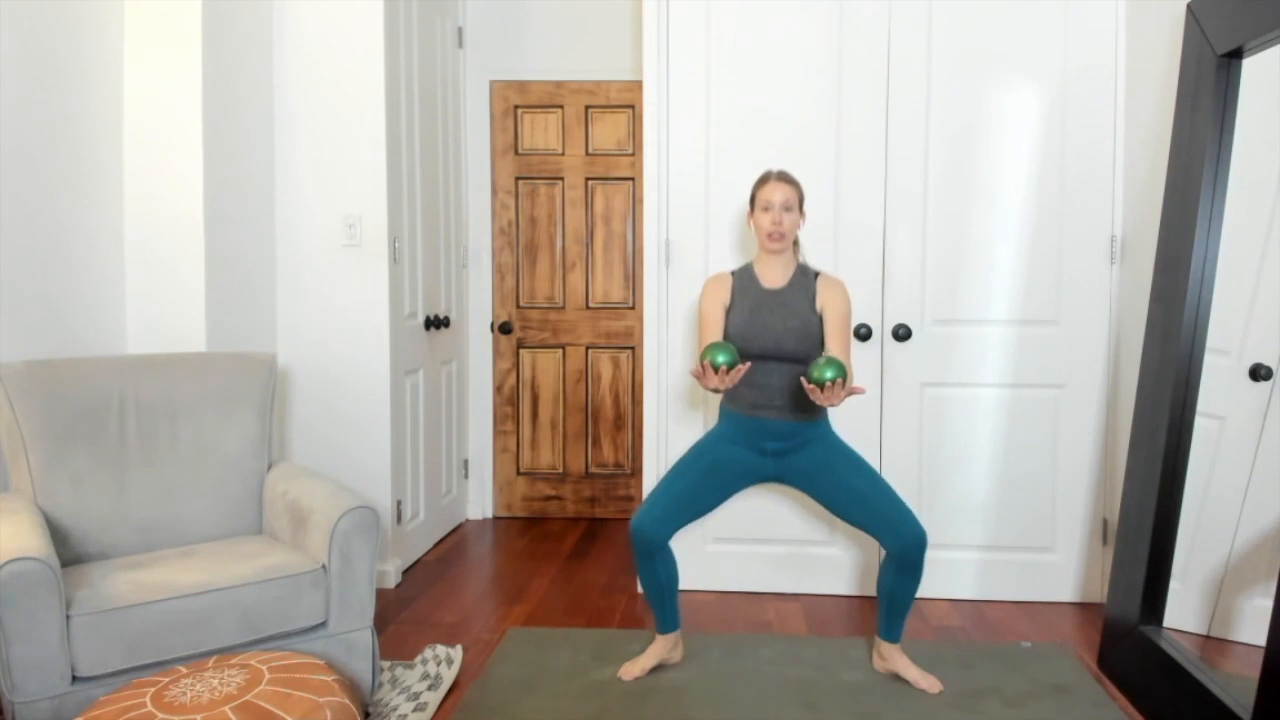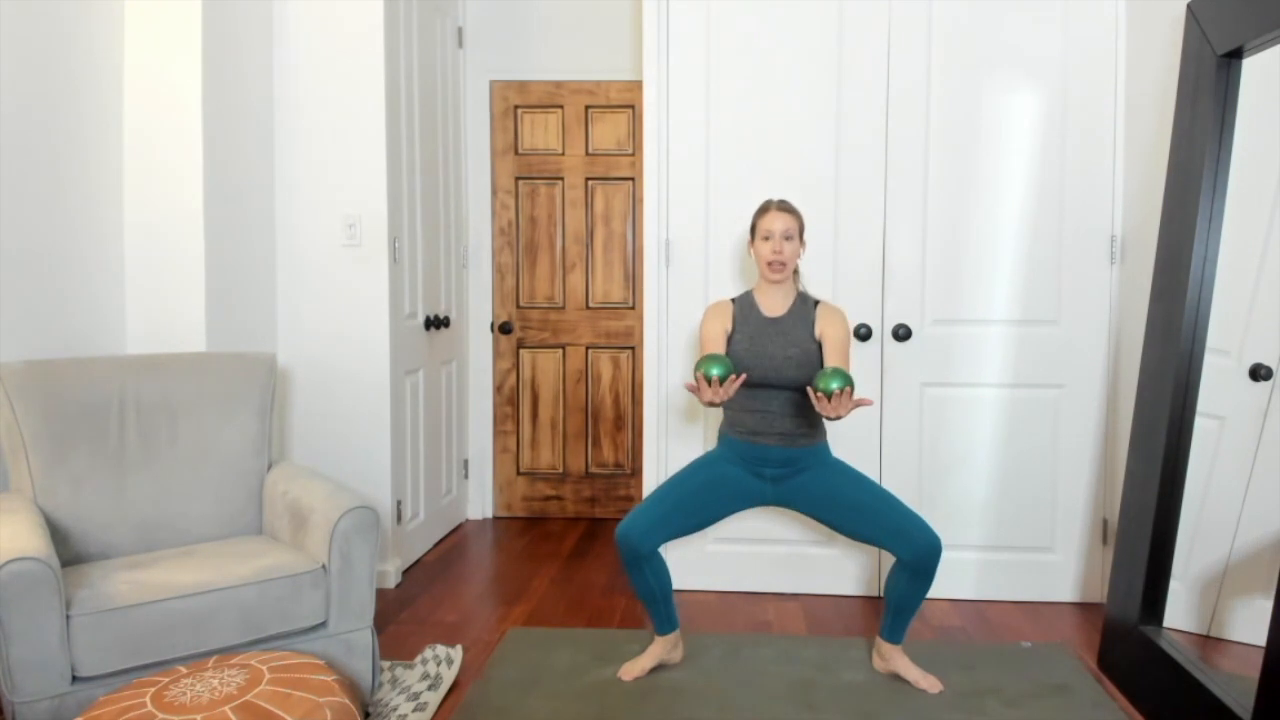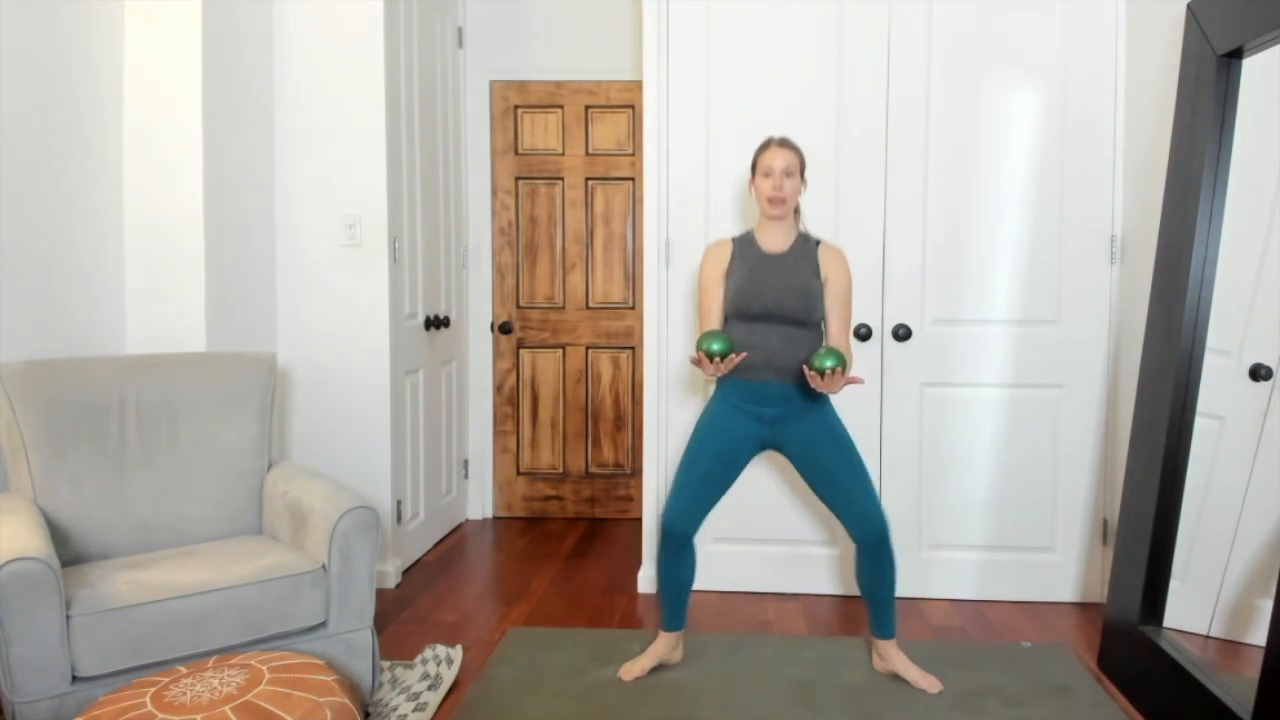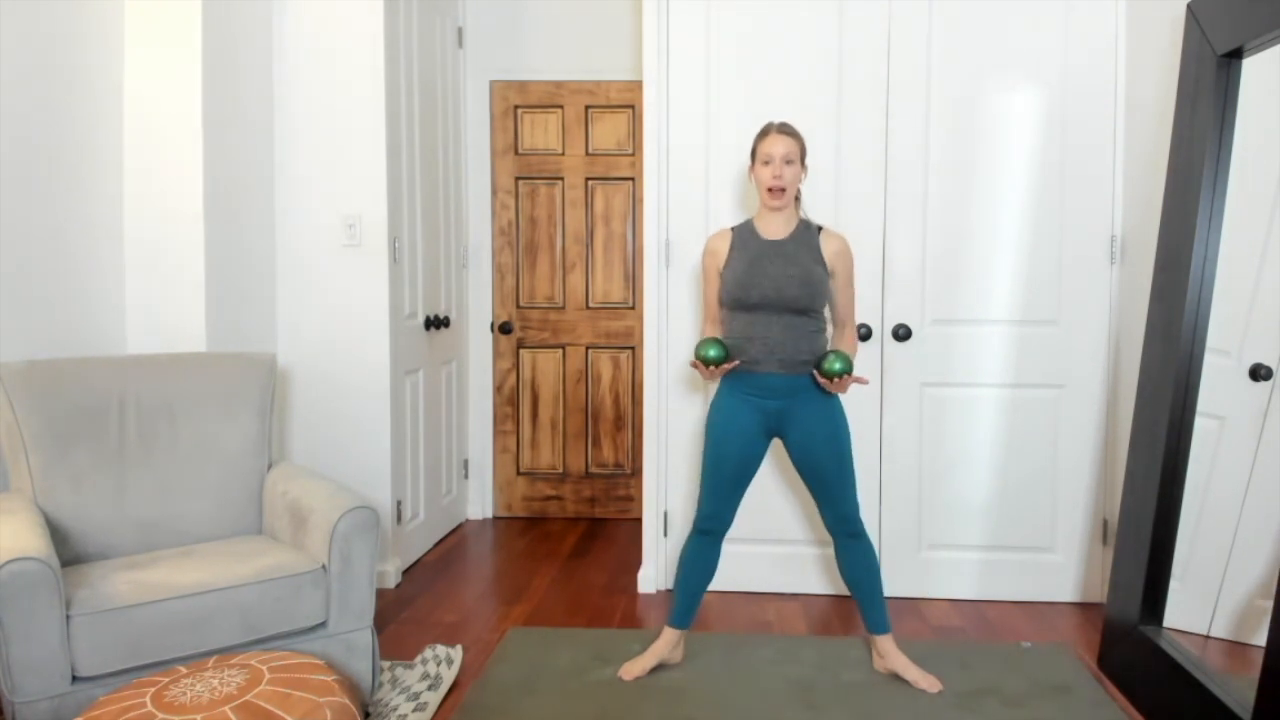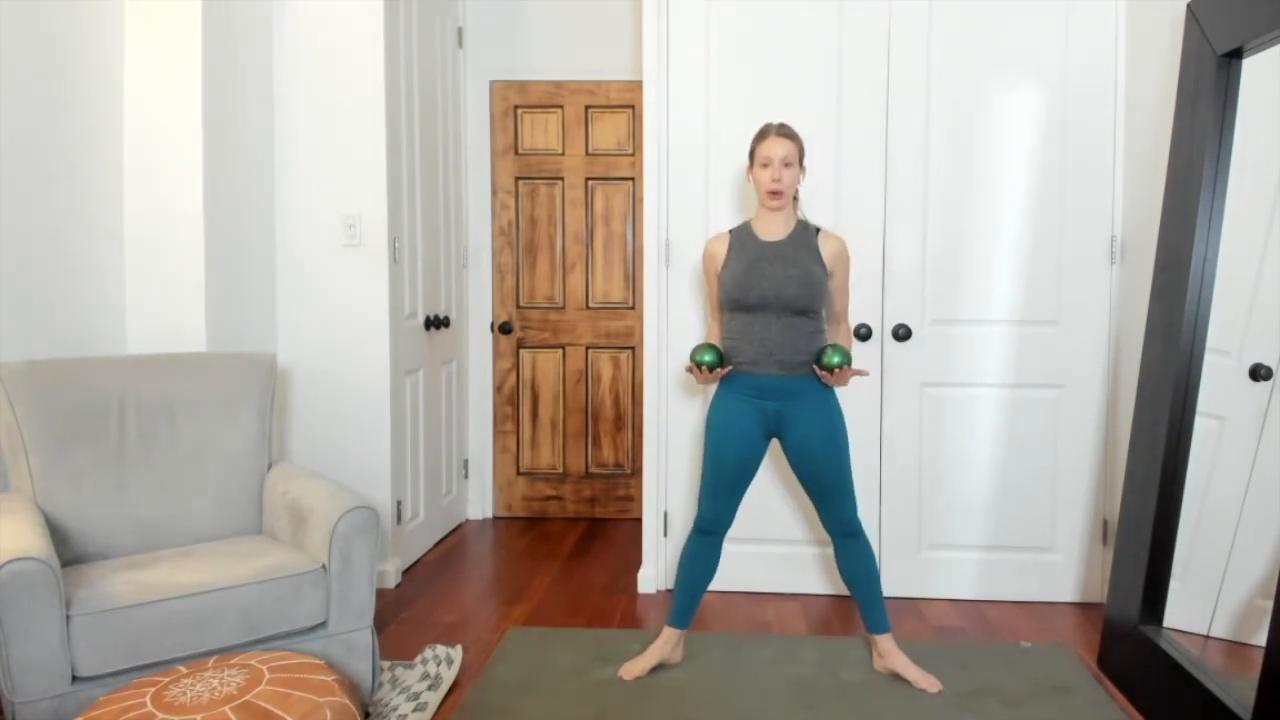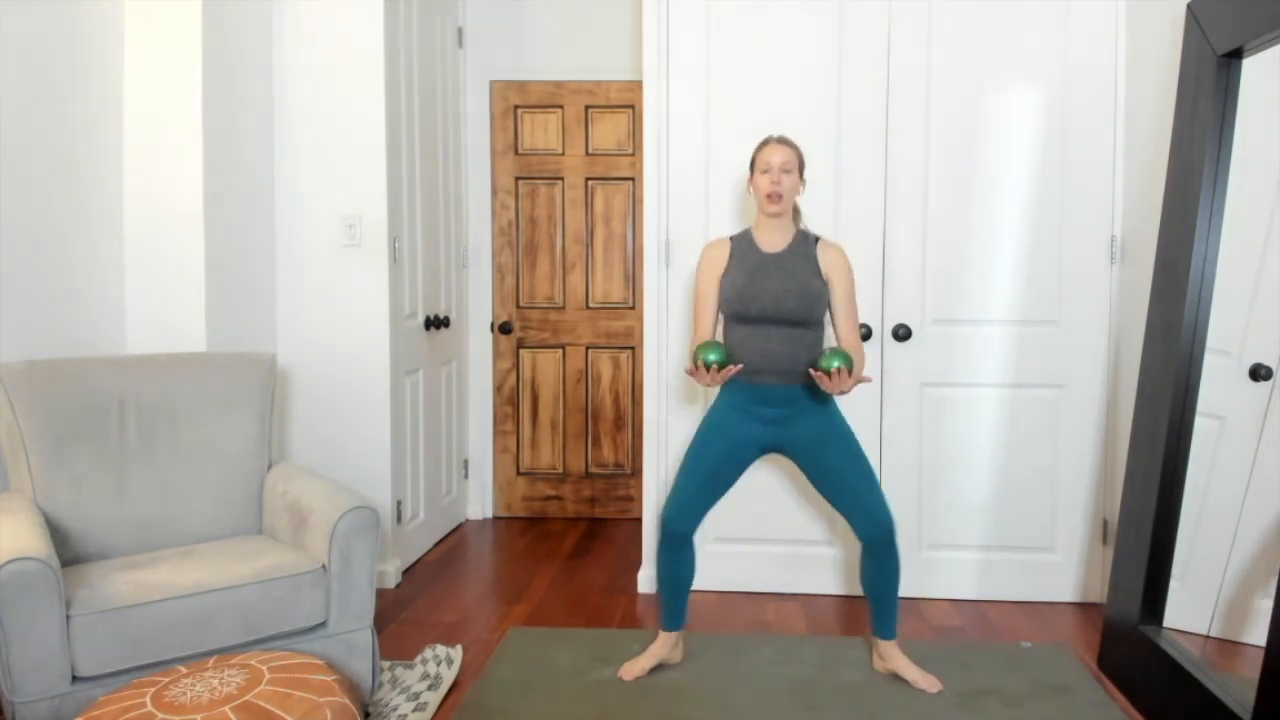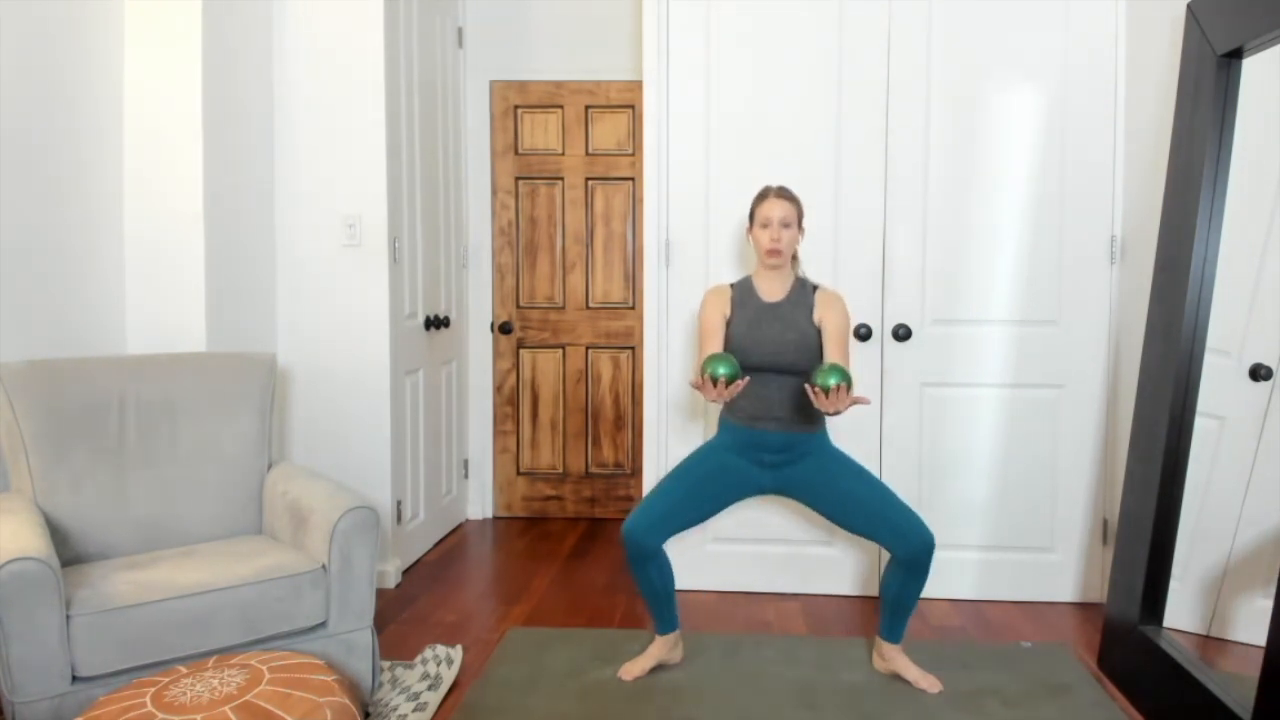
dt=0.4s
person 1, frame 1
left shoulder: (827, 290)
right shoulder: (721, 287)
left elbow: (840, 369)
right elbow: (709, 365)
left wrist: (834, 391)
right wrist: (715, 380)
left hip: (809, 439)
right hip: (737, 436)
left knee: (908, 537)
right knee: (646, 529)
left ankle: (888, 648)
right ankle: (667, 640)
person 1, frame 2
left shoulder: (827, 318)
right shoulder: (721, 314)
left elbow: (839, 392)
right elbow: (709, 383)
left wrist: (837, 407)
right wrist: (712, 394)
left hip: (809, 463)
right hip: (735, 460)
left knee: (923, 547)
right knee: (632, 537)
left ankle: (889, 649)
right ankle: (666, 641)
person 1, frame 3
left shoulder: (827, 258)
right shoulder: (722, 254)
left elbow: (839, 347)
right elbow: (709, 337)
left wrist: (833, 377)
right wrist: (711, 364)
left hip: (805, 410)
right hip: (735, 405)
left knee: (871, 528)
right knee: (675, 523)
left ankle: (886, 647)
right ankle: (668, 639)
person 1, frame 4
left shoulder: (830, 246)
right shoulder: (722, 245)
left elbow: (845, 327)
right elbow: (713, 325)
left wrist: (842, 371)
right wrist: (710, 362)
left hip: (809, 398)
right hip: (741, 396)
left knee: (846, 524)
right knee: (709, 522)
left ankle: (885, 648)
right ankle: (670, 641)
person 1, frame 5
left shoulder: (828, 248)
right shoulder: (721, 248)
left elbow: (838, 324)
left wrist: (840, 365)
right wrist: (707, 363)
left hip: (808, 399)
right hip: (739, 398)
left knee: (844, 524)
right knee: (710, 523)
left ankle: (885, 648)
right ankle: (670, 640)
person 1, frame 6
left shoulder: (828, 255)
right shoulder: (719, 253)
left elbow: (851, 341)
right elbow: (702, 338)
left wrist: (846, 375)
right wrist: (705, 369)
left hip: (809, 408)
right hip: (740, 406)
left knee: (877, 526)
right knee: (676, 520)
left ankle: (887, 648)
right ankle: (668, 640)
person 1, frame 7
left shoulder: (825, 303)
right shoulder: (720, 300)
left elbow: (840, 382)
right elbow: (709, 373)
left wrist: (837, 401)
right wrist: (713, 389)
left hip: (808, 451)
right hip: (735, 448)
left knee: (915, 542)
right knee: (639, 534)
left ankle: (889, 649)
right ankle: (667, 640)
